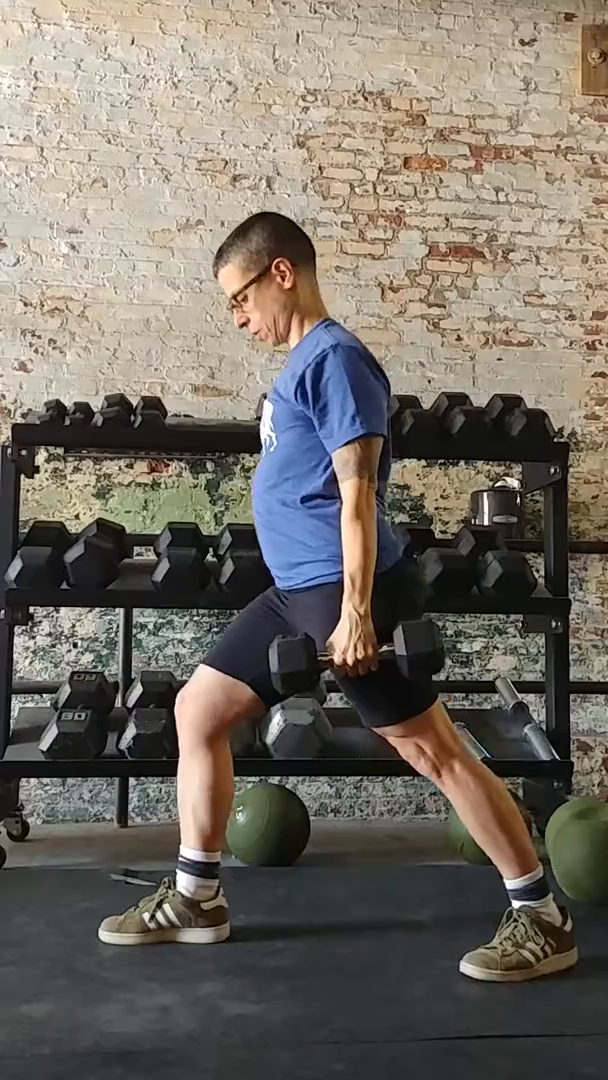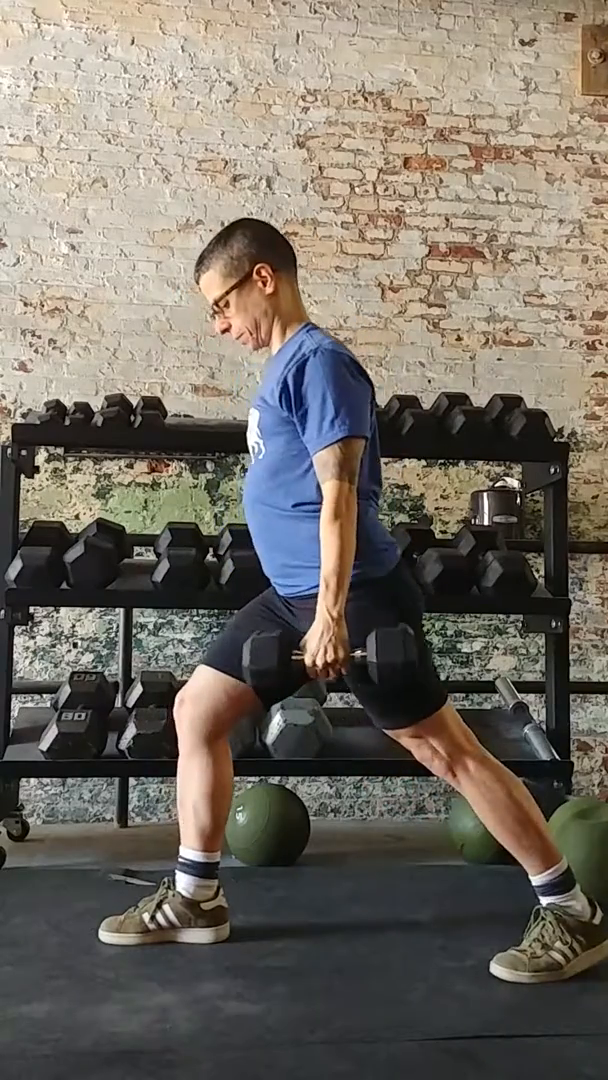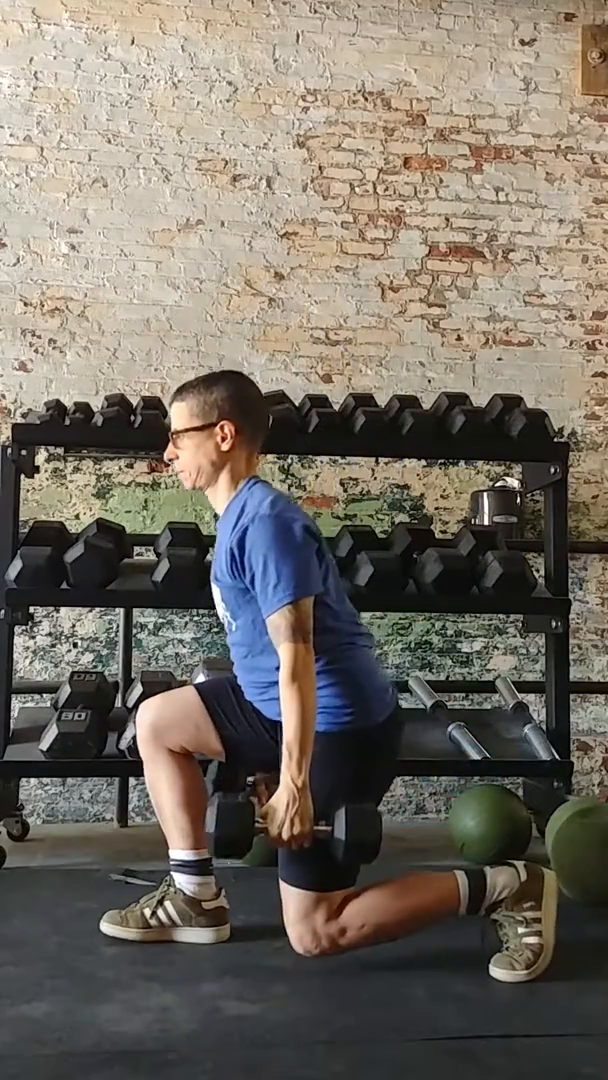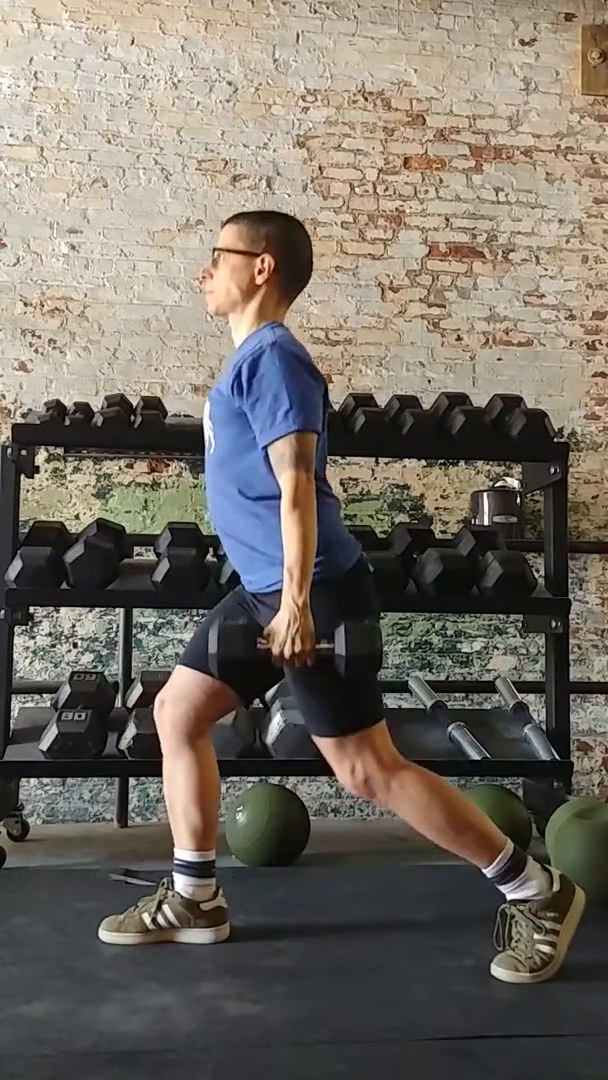
dt=1s
person 1, frame 1
left shoulder: (334, 357)
right shoulder: (302, 363)
left elbow: (358, 493)
left wrist: (357, 609)
left hip: (343, 590)
right hip: (296, 590)
left knee: (432, 749)
right knee: (197, 711)
left ankle: (543, 918)
right ankle: (195, 897)
person 1, frame 2
left shoulder: (318, 361)
right shoulder: (287, 365)
left elbow: (339, 496)
left wrist: (333, 612)
left hip: (352, 593)
right hip: (292, 590)
left knee: (447, 750)
right knee: (195, 711)
right ankle: (194, 899)
person 1, frame 3
left shoulder: (265, 521)
right shoulder: (241, 515)
left elbow: (297, 657)
left wrist: (294, 783)
right wrist: (271, 758)
left hip: (338, 726)
right hip: (286, 710)
left knee: (315, 932)
right knee: (156, 723)
left ankle: (507, 889)
right ankle: (195, 898)
person 1, frame 4
left shoulder: (271, 356)
right shoulder: (252, 358)
left elbow: (297, 488)
left wrist: (297, 604)
left hip: (314, 590)
right hip: (262, 586)
left knee: (368, 770)
right knee: (176, 714)
left ankle: (537, 892)
right ankle: (193, 901)
